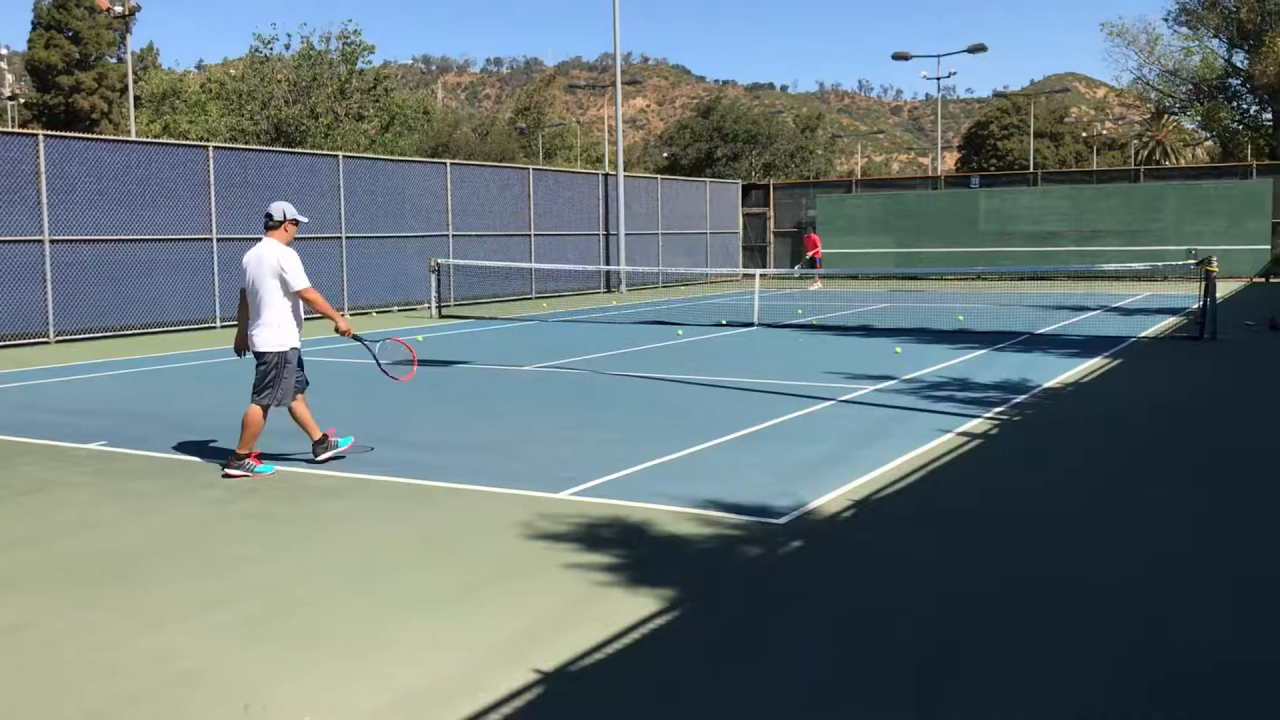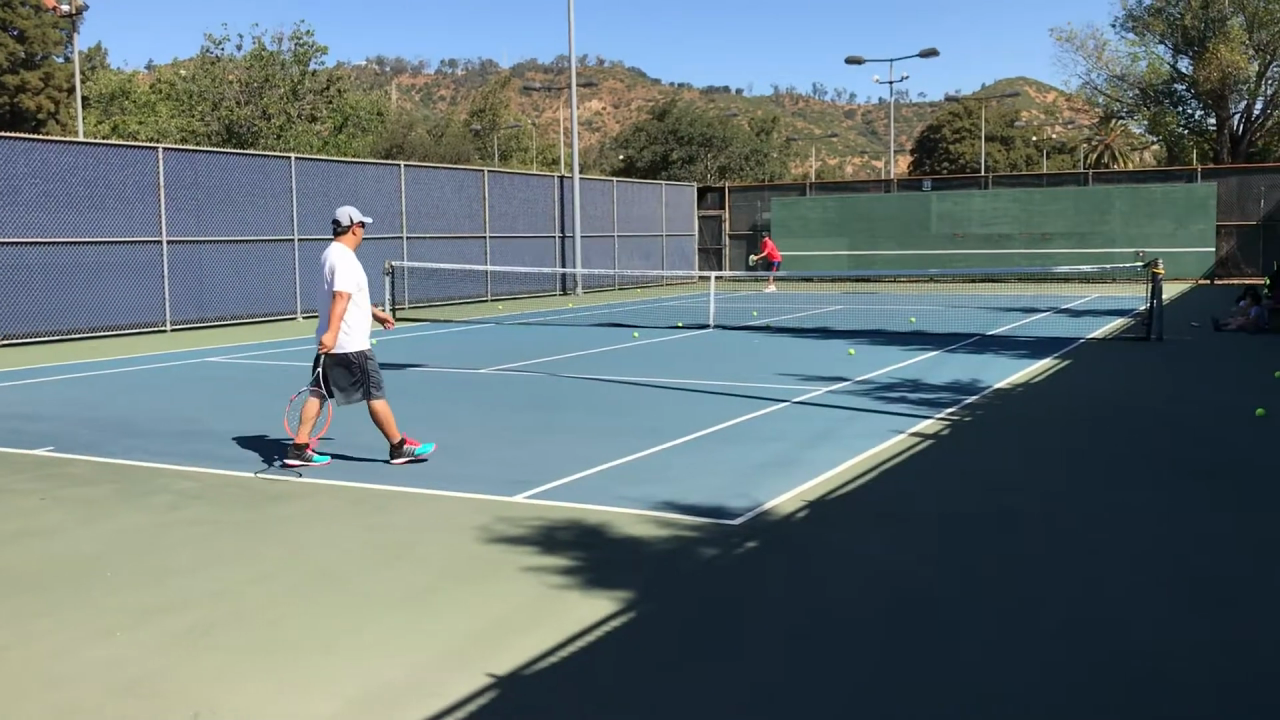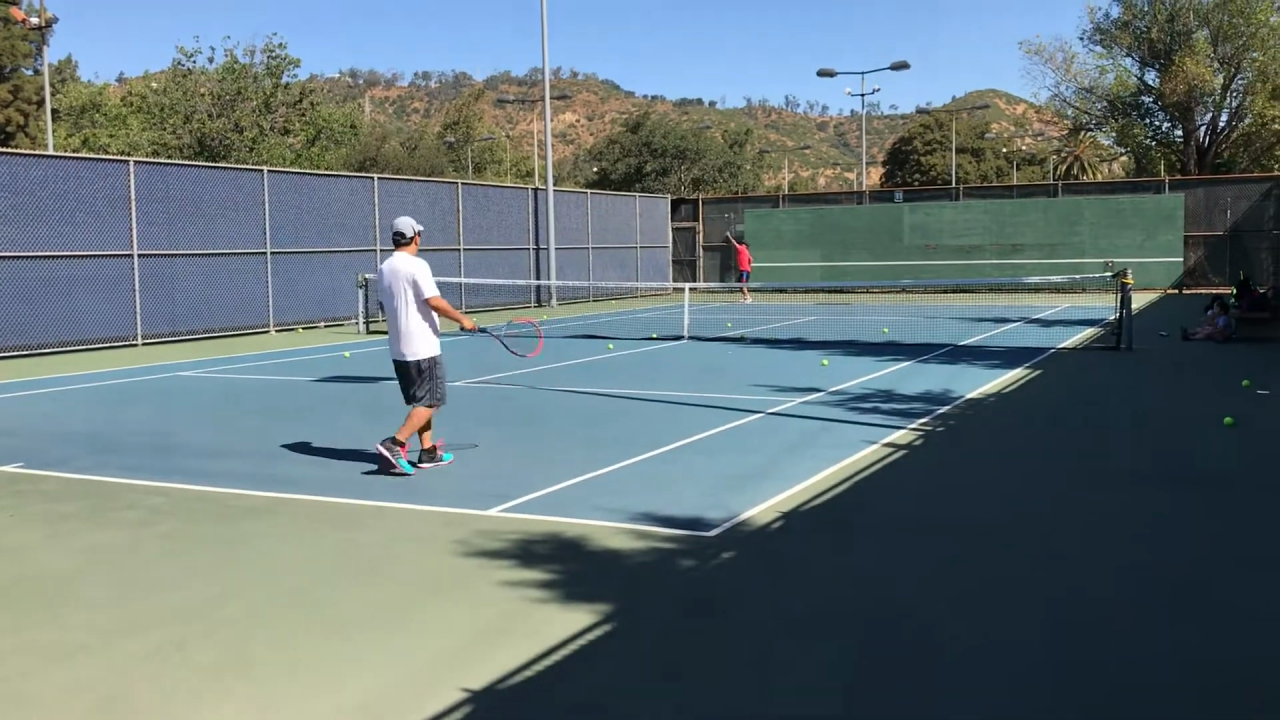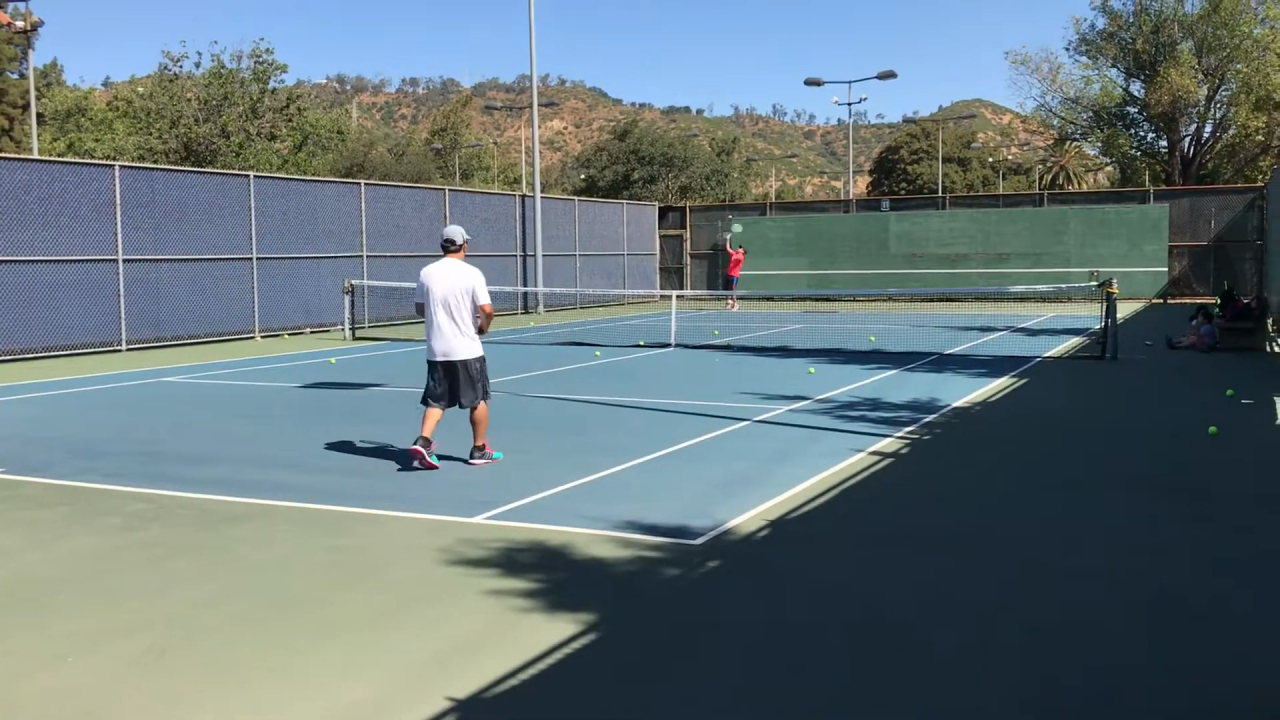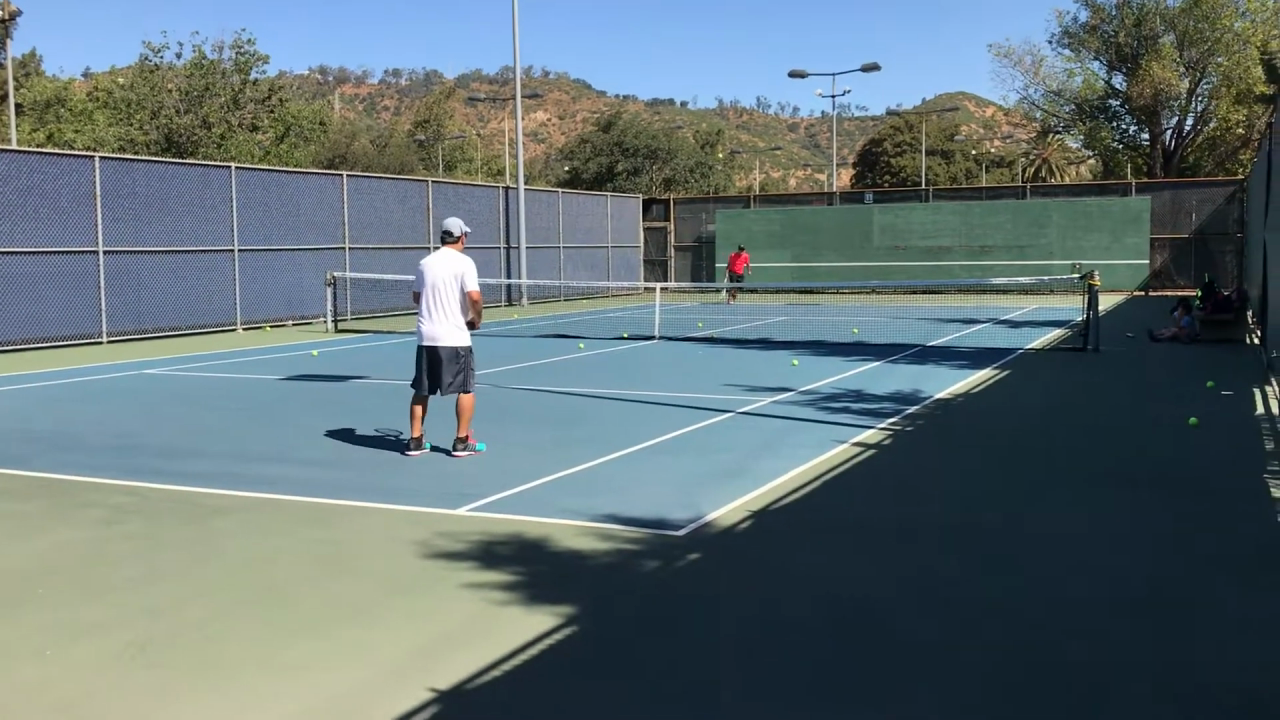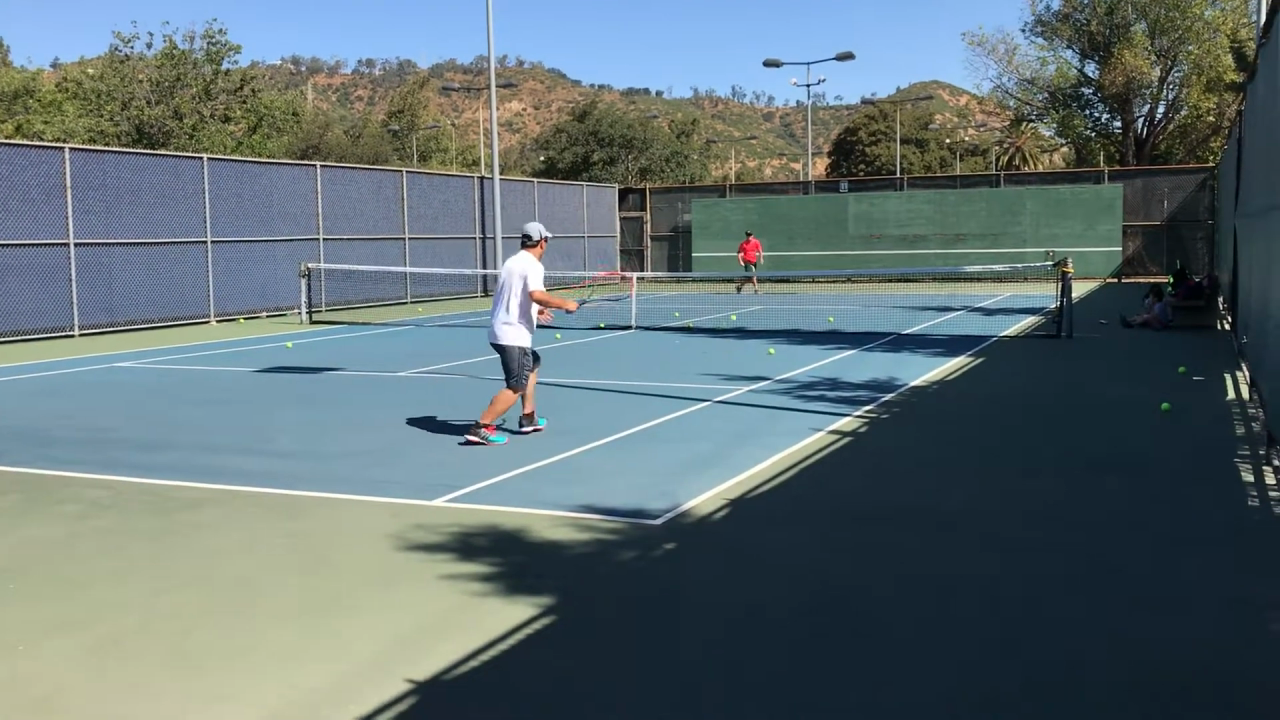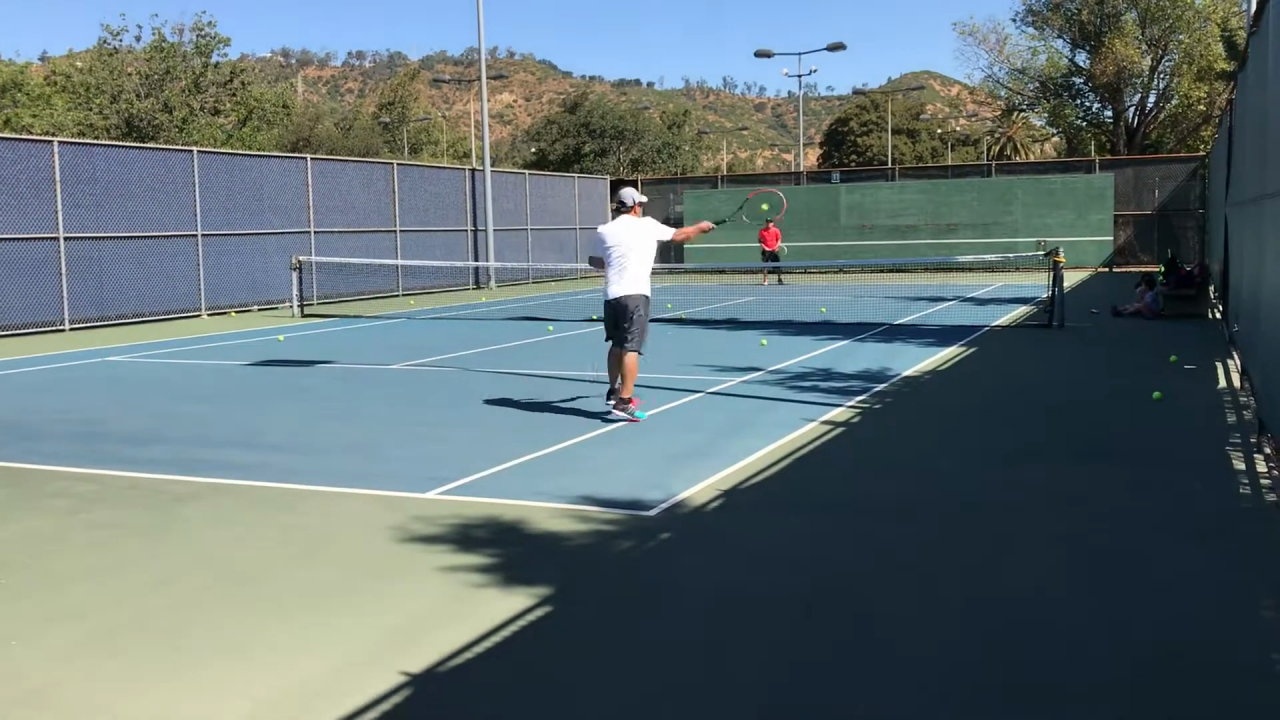
dt=0.7s
person 1, frame 1
left shoulder: (252, 255)
right shoulder: (284, 255)
left elbow: (245, 298)
right elbow: (307, 294)
left wrist: (242, 332)
right wrist: (338, 318)
left hip: (271, 339)
right hip: (278, 343)
left knee: (297, 392)
right knee: (263, 400)
left ankle: (321, 443)
right ankle: (240, 459)
person 1, frame 2
left shoulder: (331, 254)
right shoulder: (344, 258)
right elbow: (341, 298)
left wrist: (376, 312)
right wrist: (331, 333)
left hip: (334, 342)
right hip: (350, 344)
left knee: (319, 393)
right knee: (374, 394)
left ankle: (299, 448)
right ankle: (400, 447)
person 1, frame 3
left shoulder: (384, 269)
right shoulder: (417, 265)
right elbow: (435, 301)
right wrist: (462, 319)
left hip: (399, 349)
right hip: (422, 348)
left knee: (421, 401)
right knee: (429, 401)
left ankle: (427, 451)
right ankle: (393, 444)
person 1, frame 4
left shoulder: (426, 273)
right shoulder: (472, 273)
left elbow: (420, 309)
right elbow: (487, 310)
right wrist: (484, 326)
left hip: (437, 351)
right hip: (467, 350)
left knee: (435, 402)
right knee: (479, 399)
left ankle: (423, 441)
right ankle: (479, 450)
person 1, frame 5
left shoulder: (425, 262)
right shoulder: (464, 262)
left elbow: (416, 297)
right elbow: (474, 297)
right wrist: (476, 319)
left hip: (426, 336)
right hip: (454, 338)
left knee: (421, 391)
right knee: (466, 389)
left ankle: (416, 441)
right ankle: (462, 442)
person 1, frame 6
left shoulder: (511, 262)
right shoulder: (532, 265)
right elbow: (537, 295)
left wrist: (535, 310)
right wrist: (564, 304)
left hip: (500, 331)
right hip: (513, 335)
left knee: (532, 366)
right knee: (515, 387)
left ankle: (528, 418)
right ankle: (481, 428)
person 1, frame 7
left shoulder: (603, 231)
right shoulder: (646, 224)
left elbow: (594, 261)
right elbow: (678, 236)
right wrist: (700, 227)
left hip: (612, 296)
right hip: (634, 295)
left knee: (617, 344)
right knee: (631, 348)
left ankle: (614, 392)
right ankle: (624, 402)
